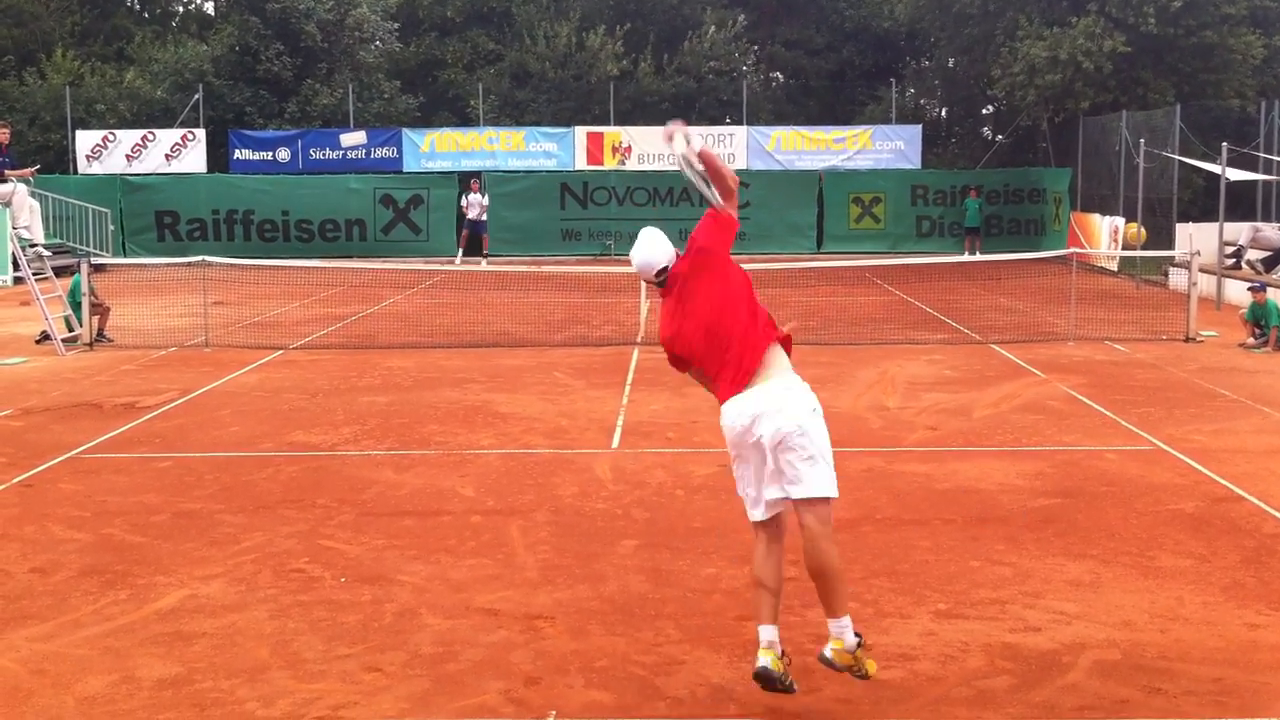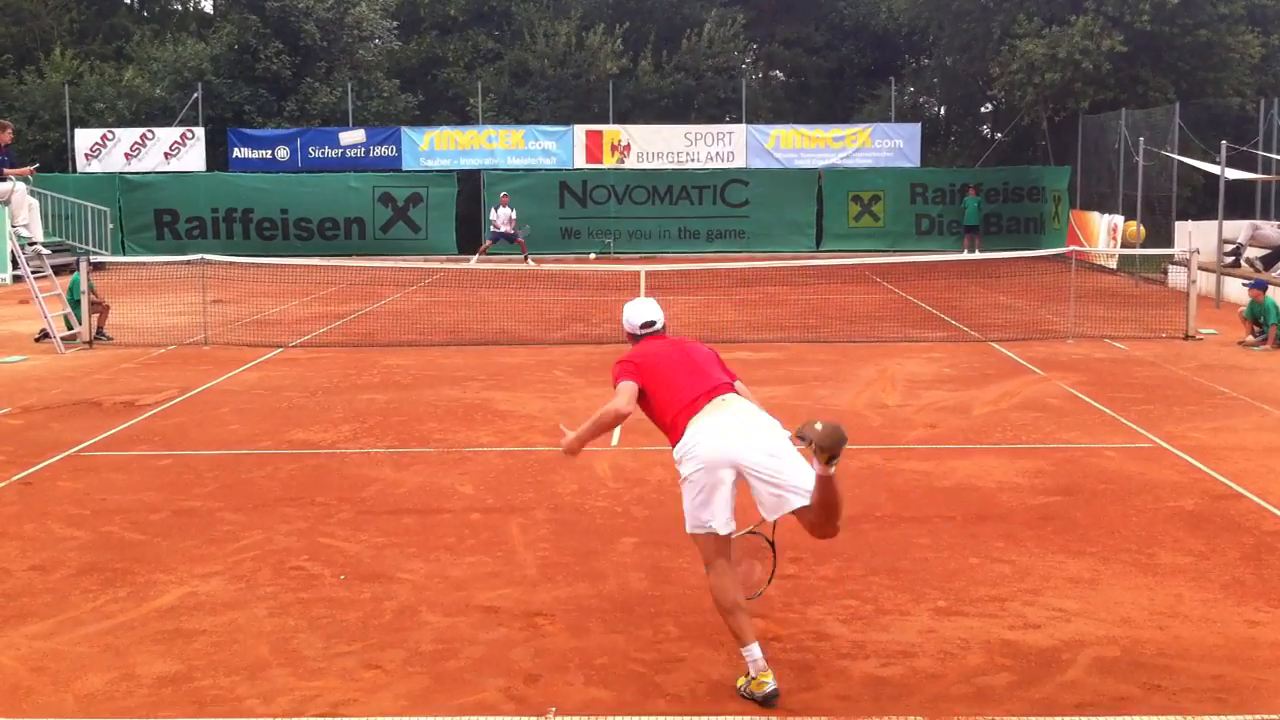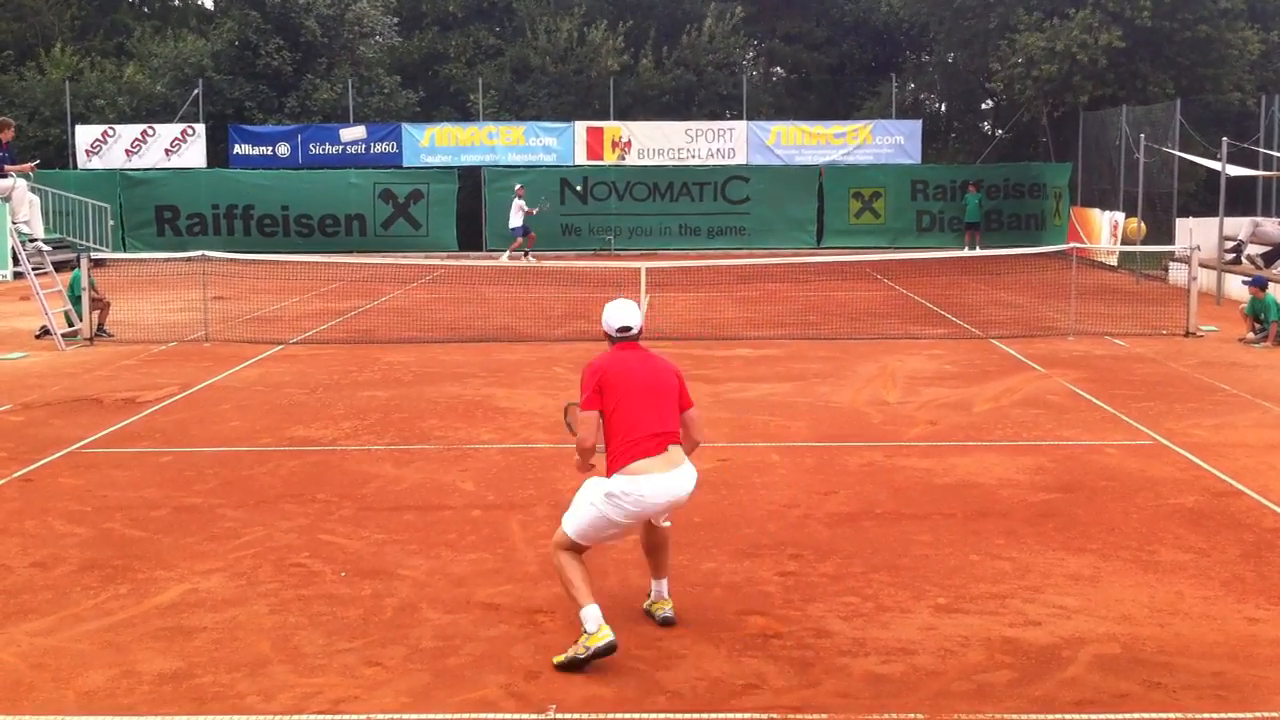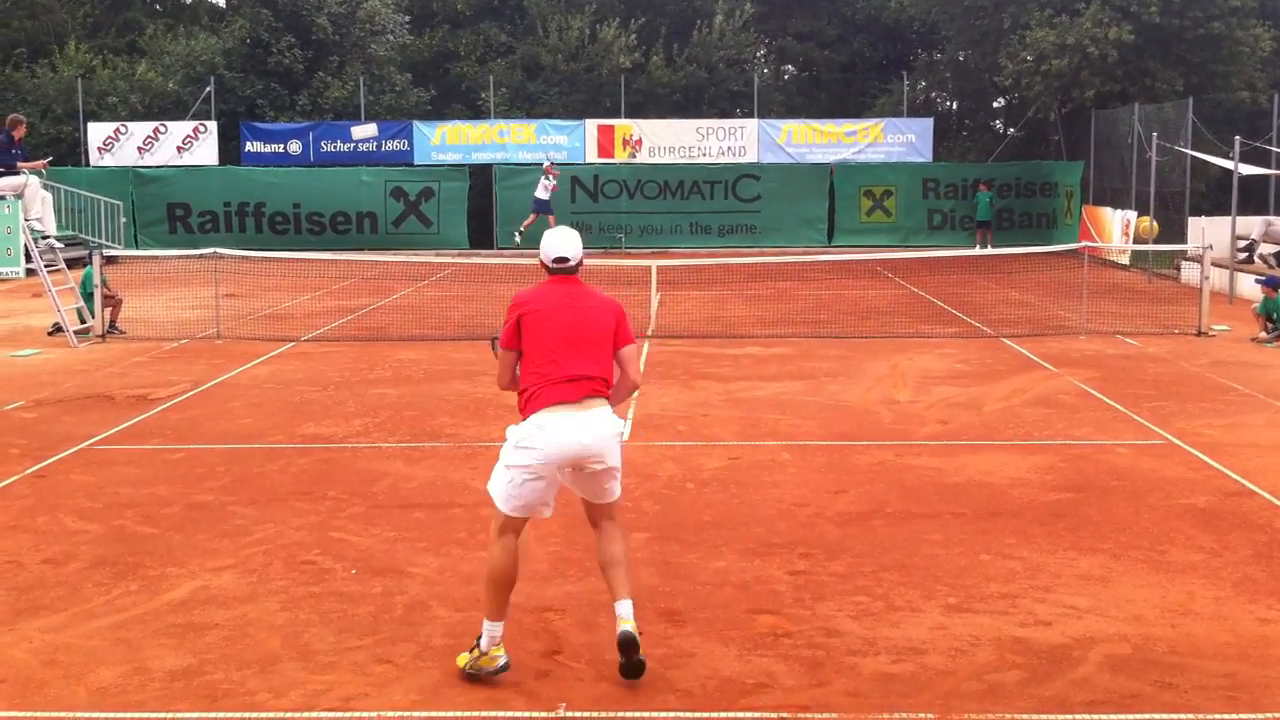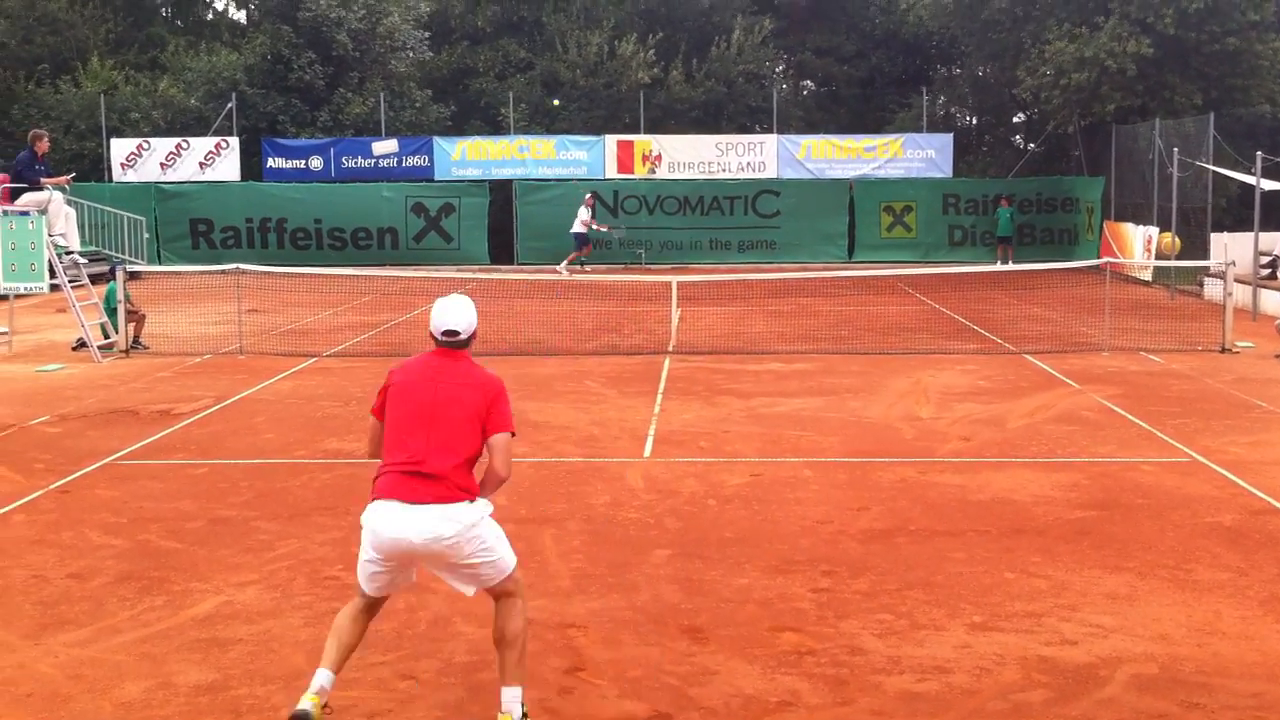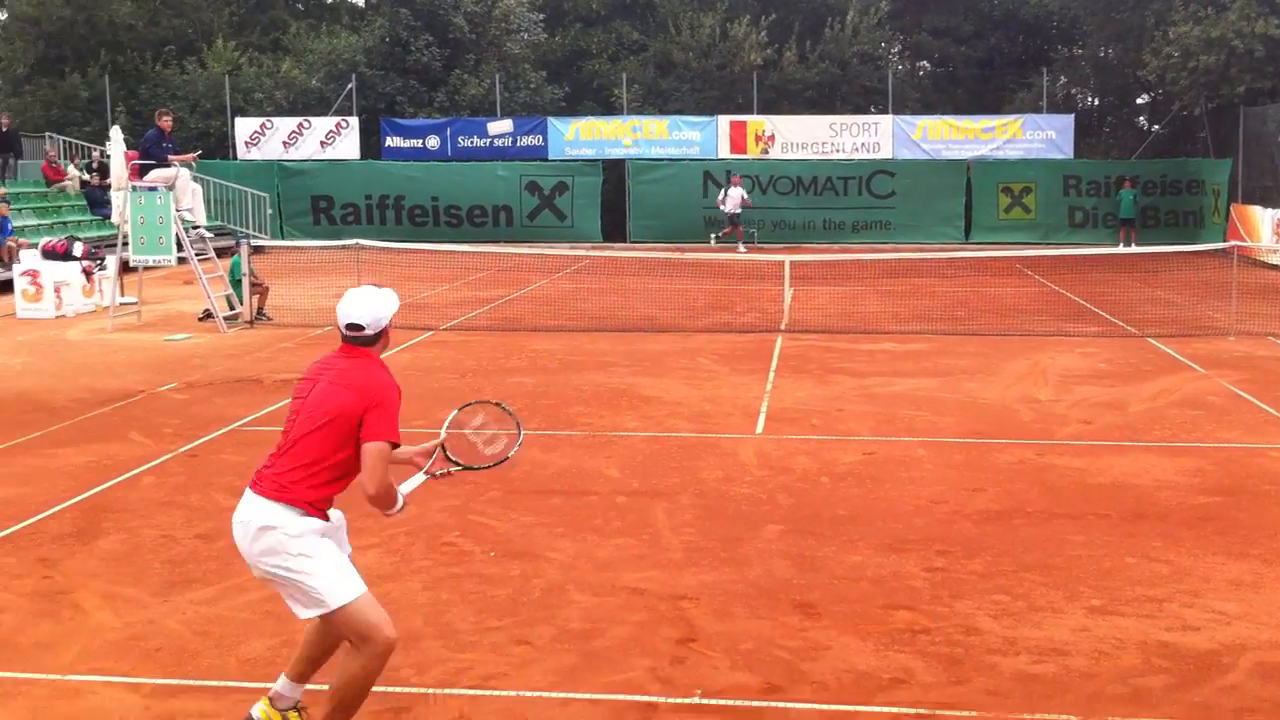
dt=0.4s
person 1, frame 1
left shoulder: (671, 327)
right shoulder: (707, 265)
right elbow: (728, 191)
right wrist: (701, 153)
left hip: (738, 415)
right hip: (785, 401)
left knee: (767, 532)
right knee: (817, 522)
left ankle: (770, 649)
right ankle: (842, 639)
person 1, frame 2
left shoulder: (631, 361)
right shoulder: (701, 350)
left elbow: (621, 408)
left wrist: (578, 438)
right wrist: (783, 457)
left hip: (702, 440)
right hip: (752, 425)
left knee: (717, 562)
right knee: (824, 526)
left ankle: (758, 673)
right ankle: (819, 456)
person 1, frame 3
left shoulder: (597, 368)
right shoulder: (669, 368)
left elbow: (587, 442)
right elbow: (694, 438)
left wrist: (582, 461)
left hip: (632, 485)
right hip: (679, 477)
left knee: (565, 548)
right knee: (654, 519)
left ankle: (596, 632)
right ankle: (661, 600)
person 1, frame 4
left shoulder: (524, 303)
right shoulder: (610, 307)
left elbow: (505, 380)
right elbow: (633, 379)
left hip: (544, 429)
right hip: (598, 426)
left knee: (504, 532)
right knee: (605, 522)
left ankle: (491, 647)
right ankle: (624, 625)
person 1, frame 5
left shoulder: (398, 374)
right shoulder: (488, 385)
left elbow: (373, 449)
right elbow: (501, 470)
right wrist: (479, 495)
left hip: (387, 516)
right hip: (450, 515)
left knee: (365, 602)
right knee: (510, 594)
person 1, frame 6
left shoulder: (324, 367)
right shoulder: (380, 385)
right elbow: (373, 487)
left wrist: (408, 453)
right wrist: (396, 501)
left hip: (273, 513)
right hip: (282, 527)
left knee: (340, 619)
right knee: (378, 638)
